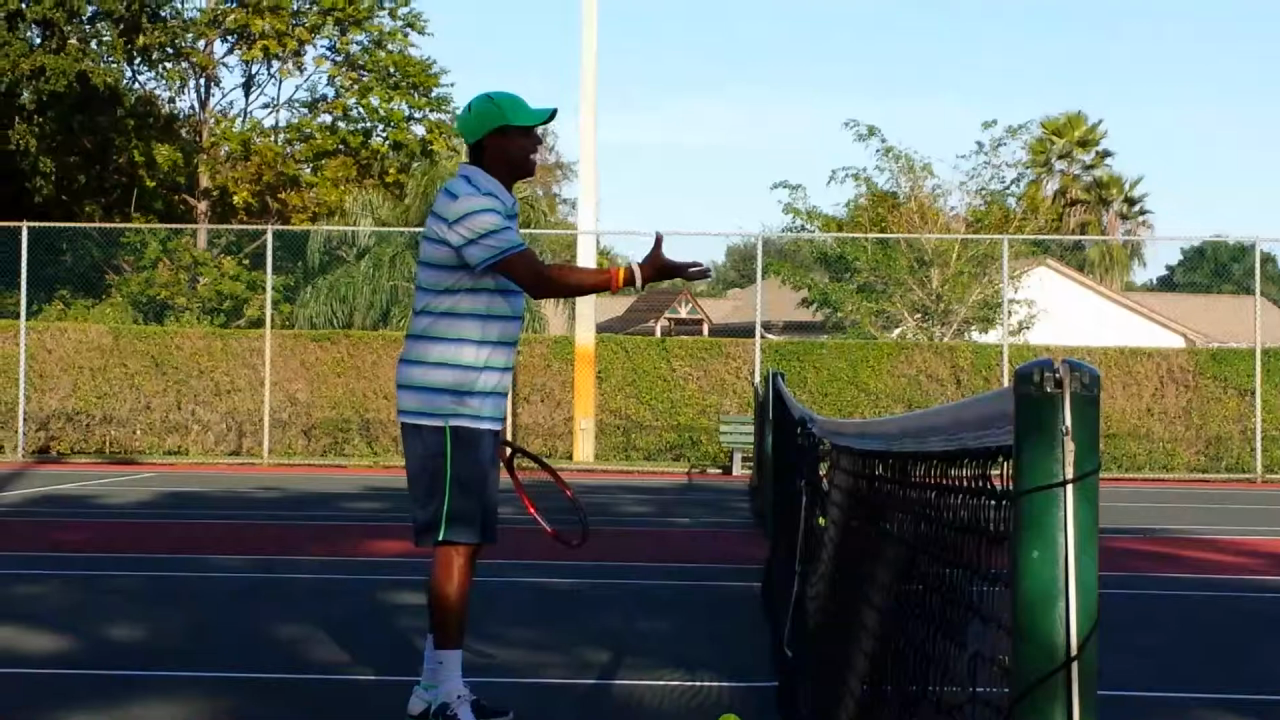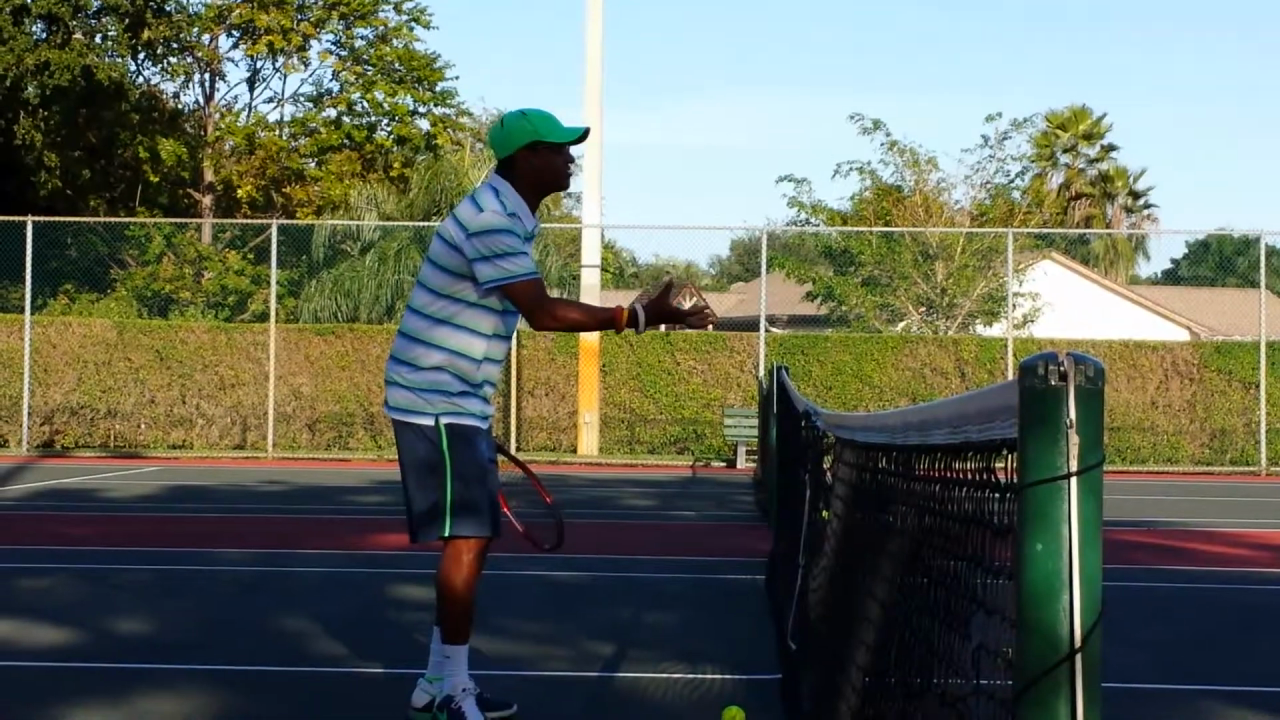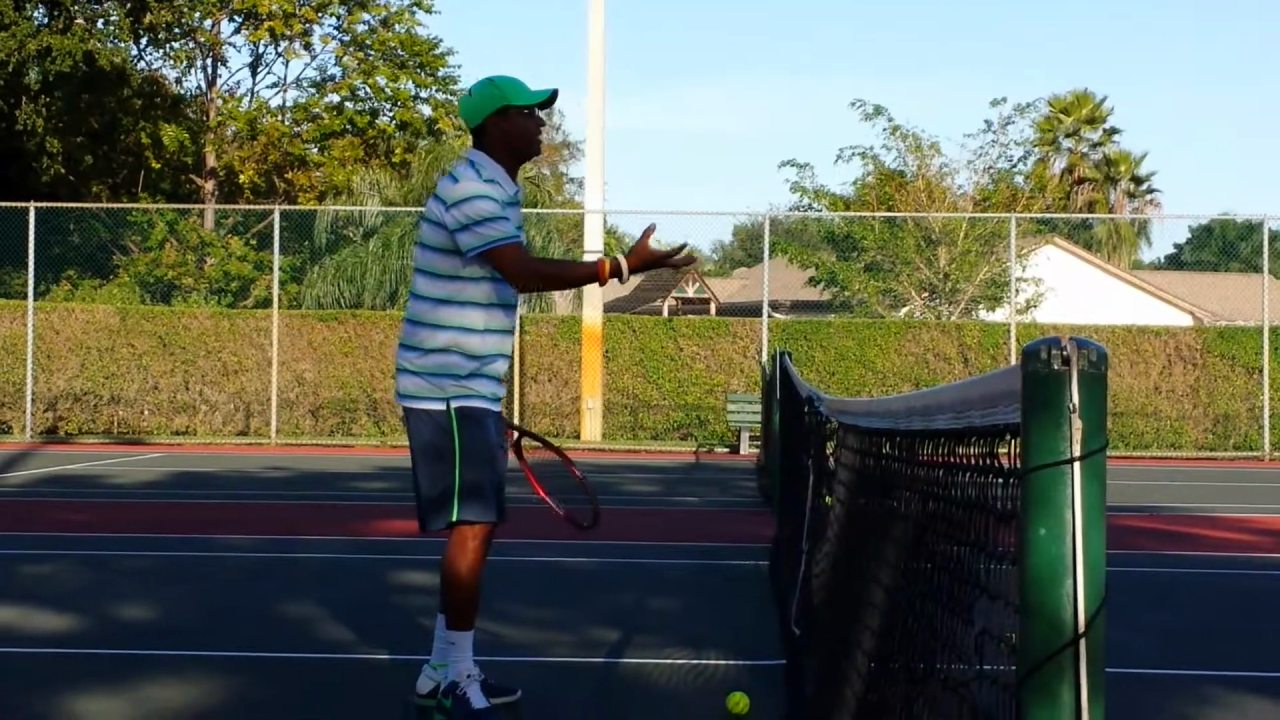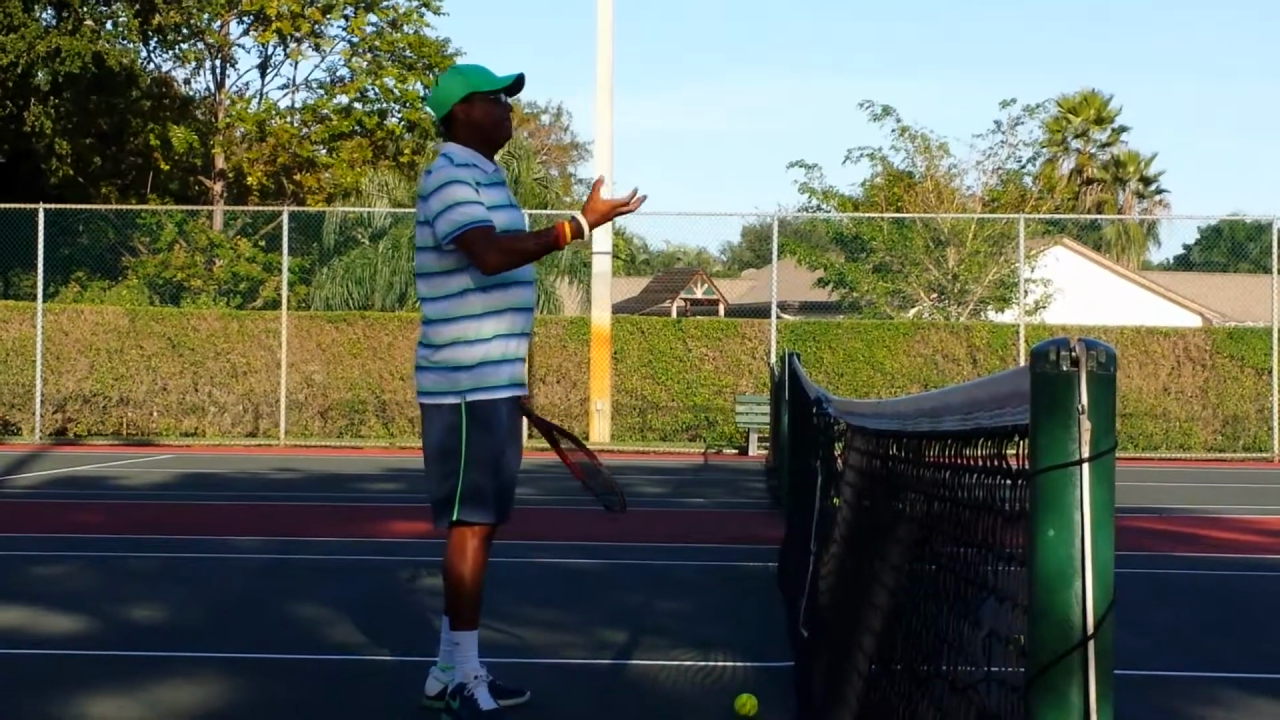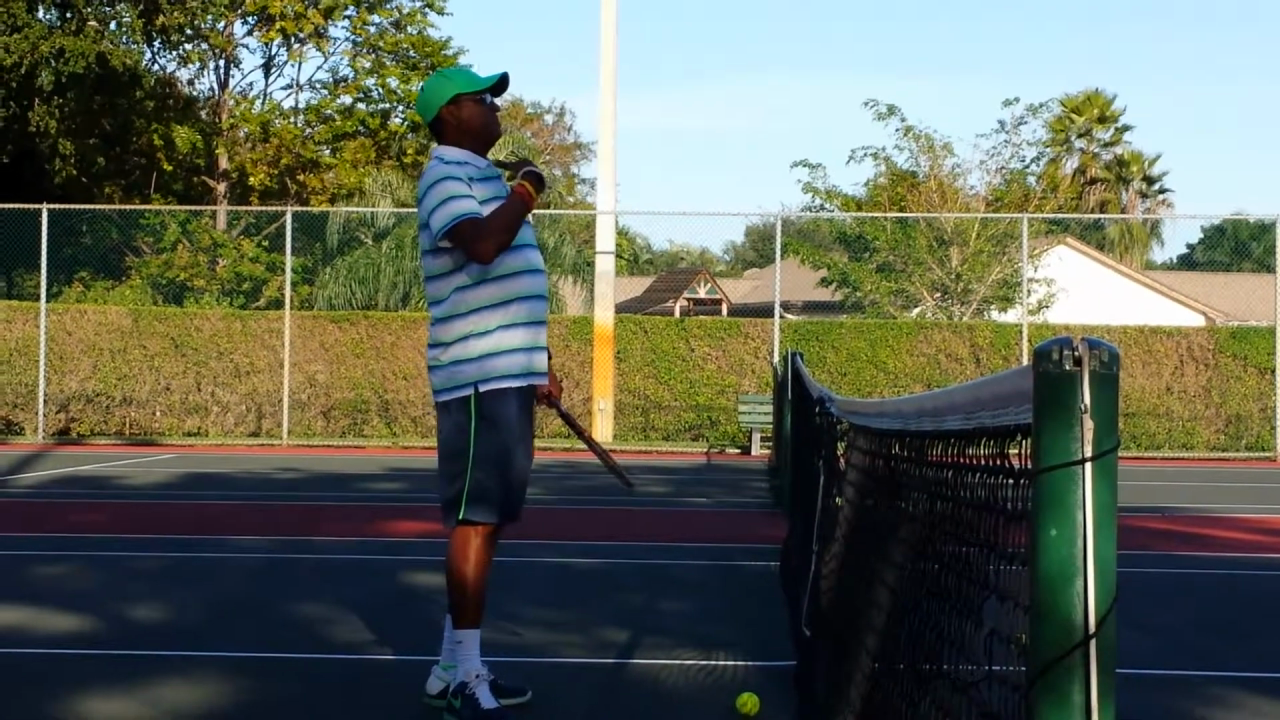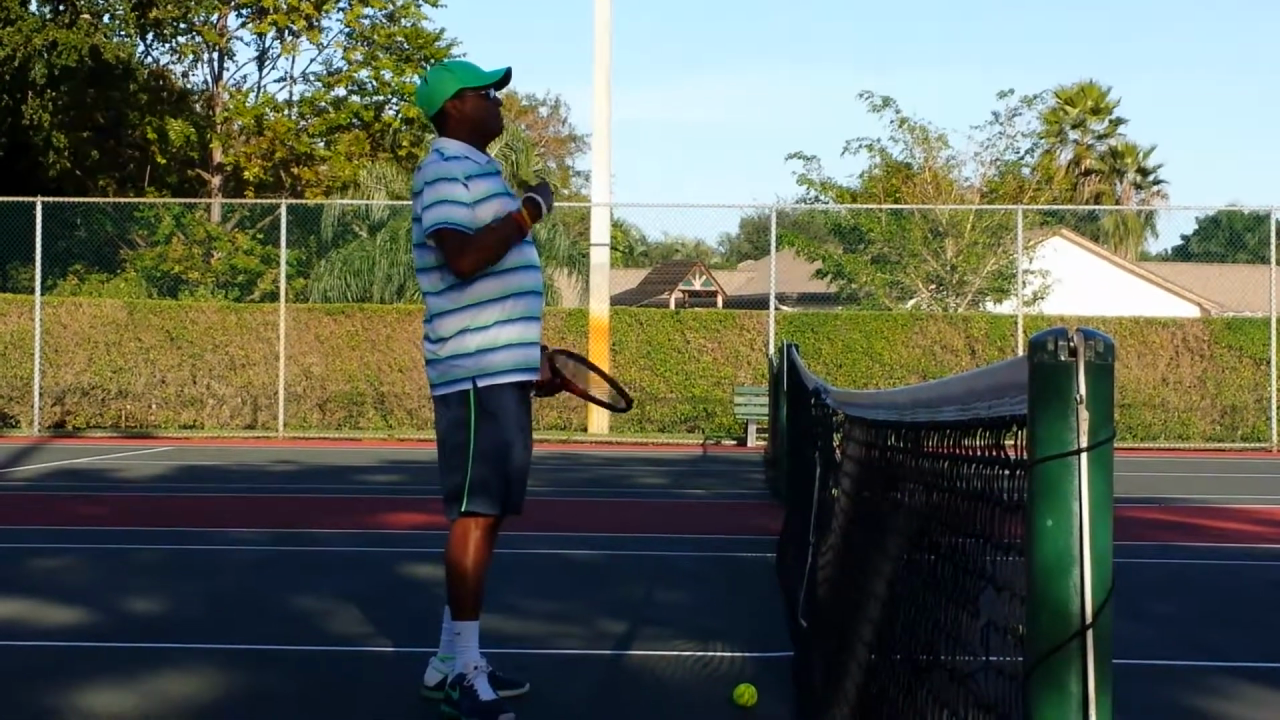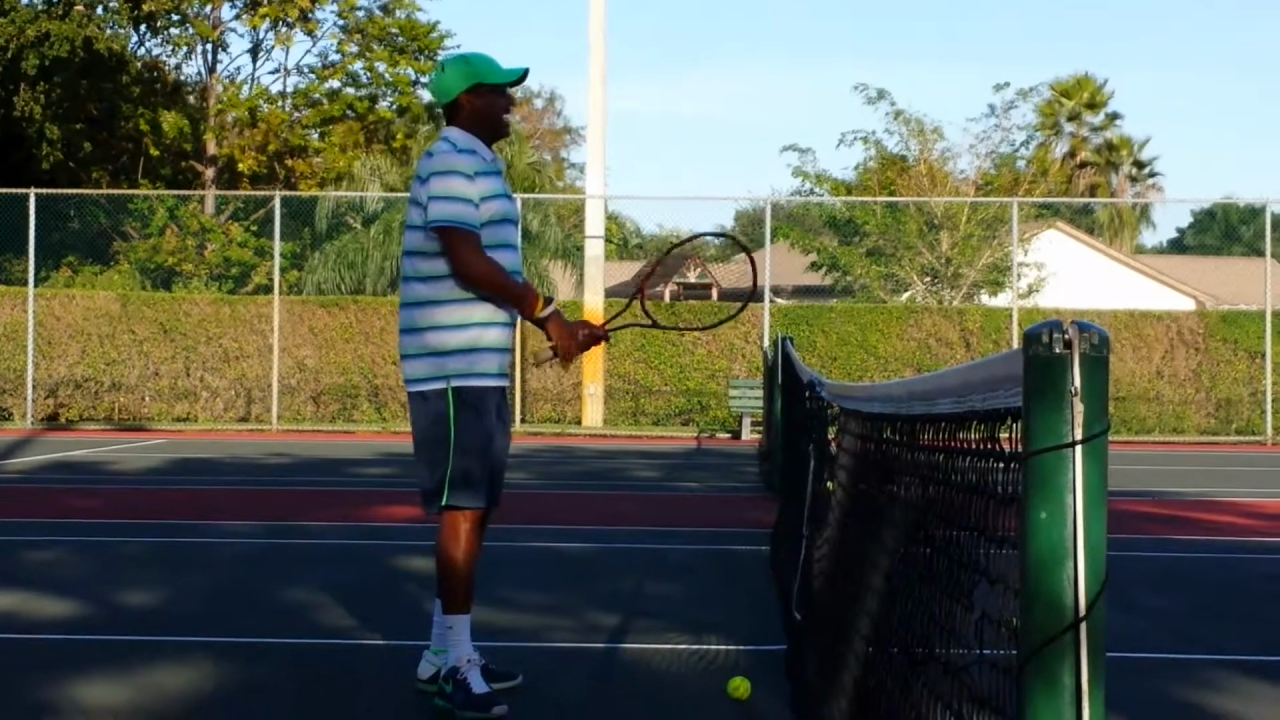
dt=0.4s
person 1, frame 1
left shoulder: (488, 202)
right shoulder: (469, 202)
right elbow: (538, 279)
right wrist: (637, 274)
left hip: (466, 405)
right hip: (448, 406)
left knee: (466, 541)
right knee: (459, 542)
person 1, frame 2
left shoulder: (510, 215)
right shoulder: (491, 217)
right elbow: (541, 312)
right wrist: (638, 316)
left hip: (457, 401)
right hip: (436, 401)
left knee: (473, 535)
right knee: (468, 537)
person 1, frame 3
left shoulder: (496, 189)
right shoulder: (470, 186)
right elbow: (523, 274)
right wrist: (623, 266)
left hip: (469, 387)
right hip: (448, 388)
left knee: (477, 523)
right knee: (473, 523)
left ankle: (447, 668)
person 1, frame 4
left shoulder: (486, 177)
right shoulder: (450, 176)
right elbow: (490, 255)
left wrist: (516, 381)
right wrist: (581, 223)
left hip: (490, 382)
right hip: (467, 385)
left knee: (482, 521)
right knee: (472, 521)
person 1, frame 5
left shoulder: (485, 175)
right shoulder: (446, 175)
right elbow: (482, 246)
left wrist: (539, 364)
right wrist: (529, 188)
left hip: (507, 375)
right hip: (478, 378)
left knee: (487, 519)
right knee: (476, 519)
left ankle: (457, 666)
person 1, frame 6
left shoulder: (481, 169)
right shoulder: (444, 169)
right elbow: (463, 260)
left wrist: (539, 354)
right wrist: (530, 214)
left hip: (503, 368)
right hip: (476, 371)
left knee: (487, 511)
right knee: (475, 511)
left ankle: (453, 660)
person 1, frame 7
left shoulder: (478, 164)
right shoulder: (450, 159)
right elbow: (468, 264)
left wrist: (556, 322)
right wrist: (547, 314)
left hip: (477, 367)
right hip: (452, 369)
left knee: (474, 505)
right knee: (463, 507)
left ankle: (447, 653)
right ankle: (454, 664)
